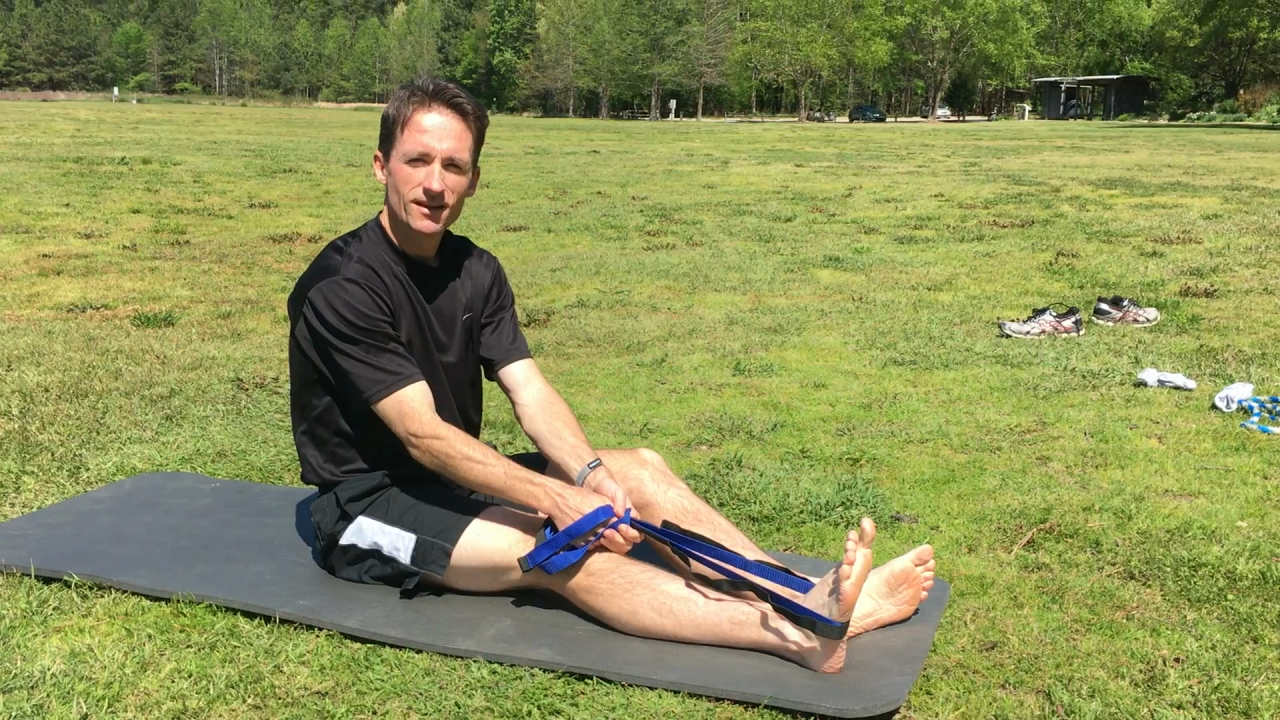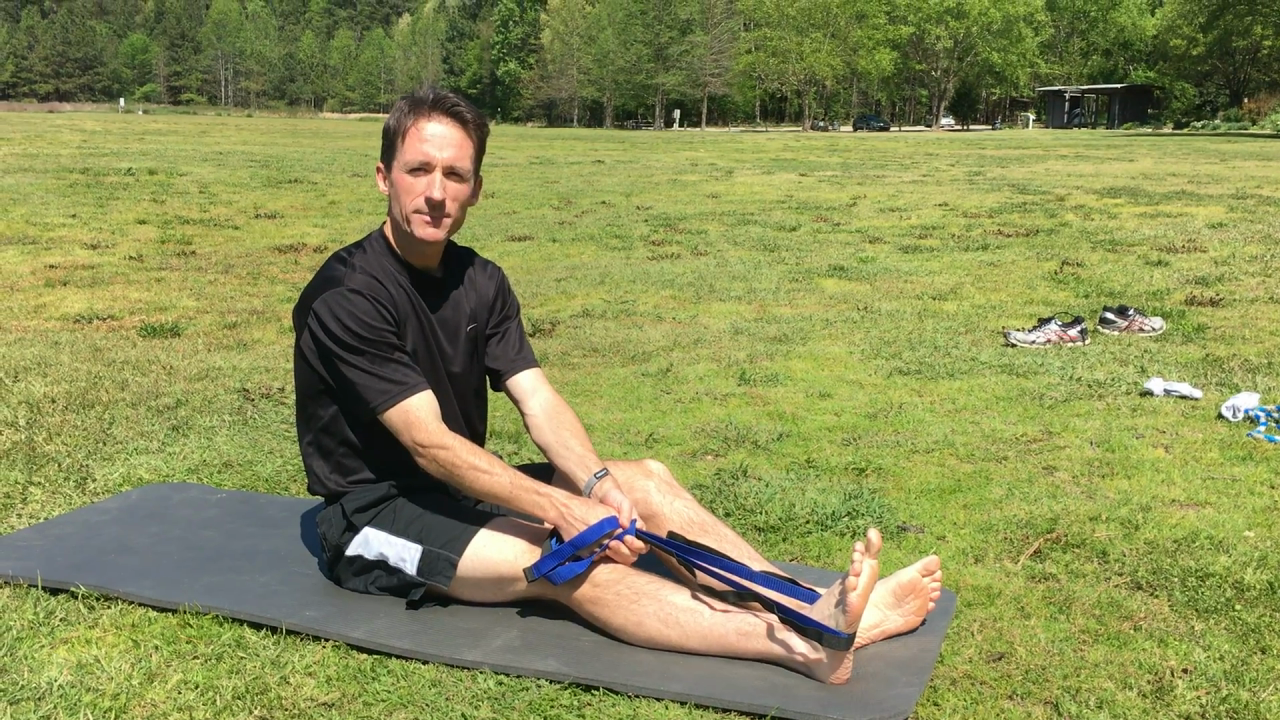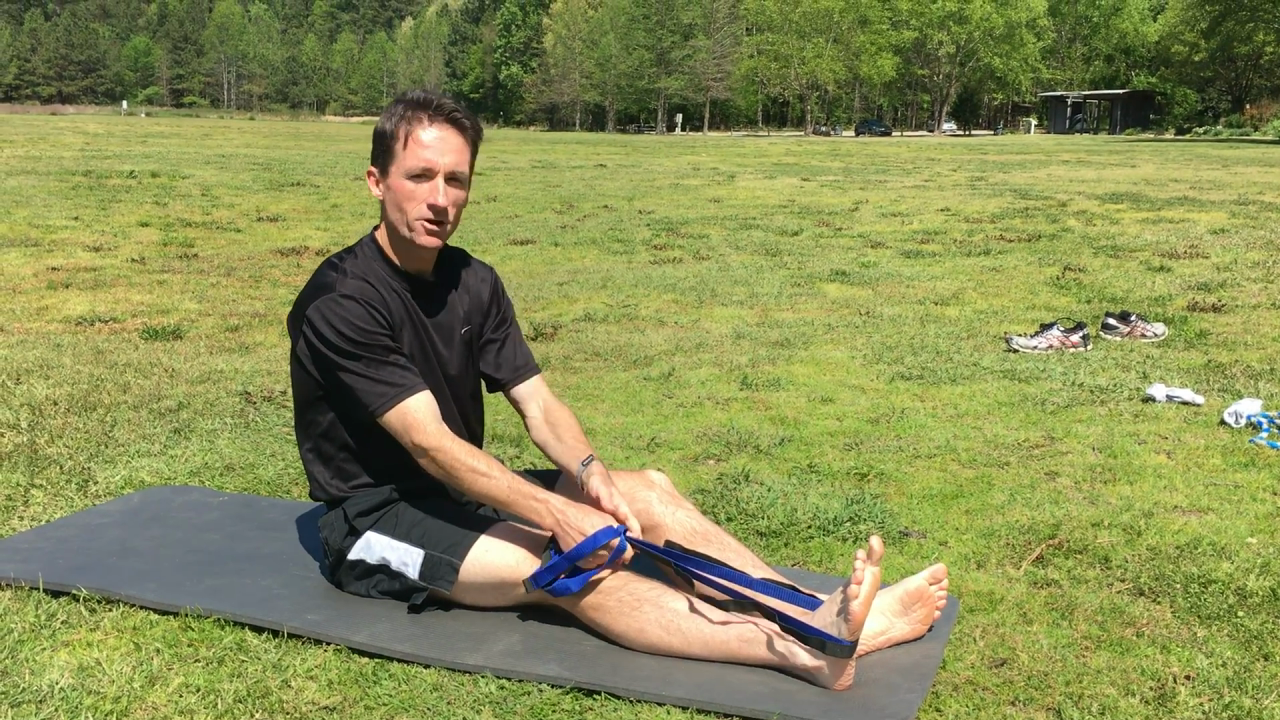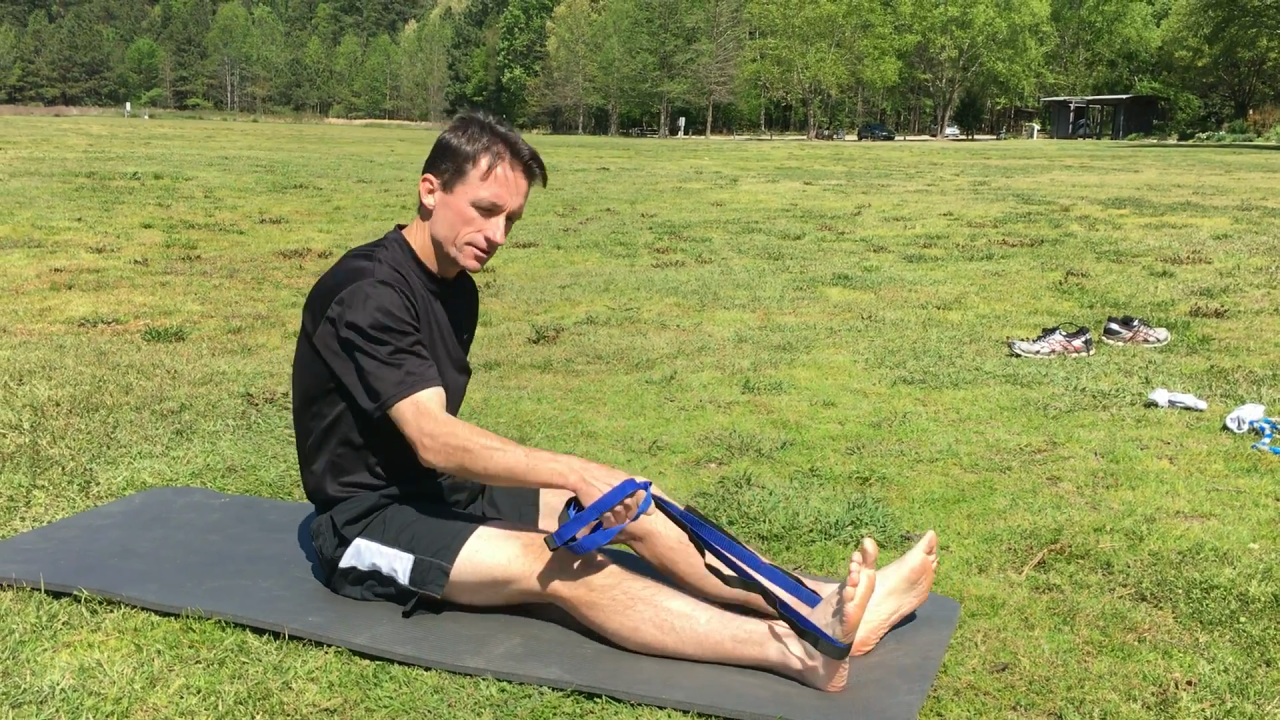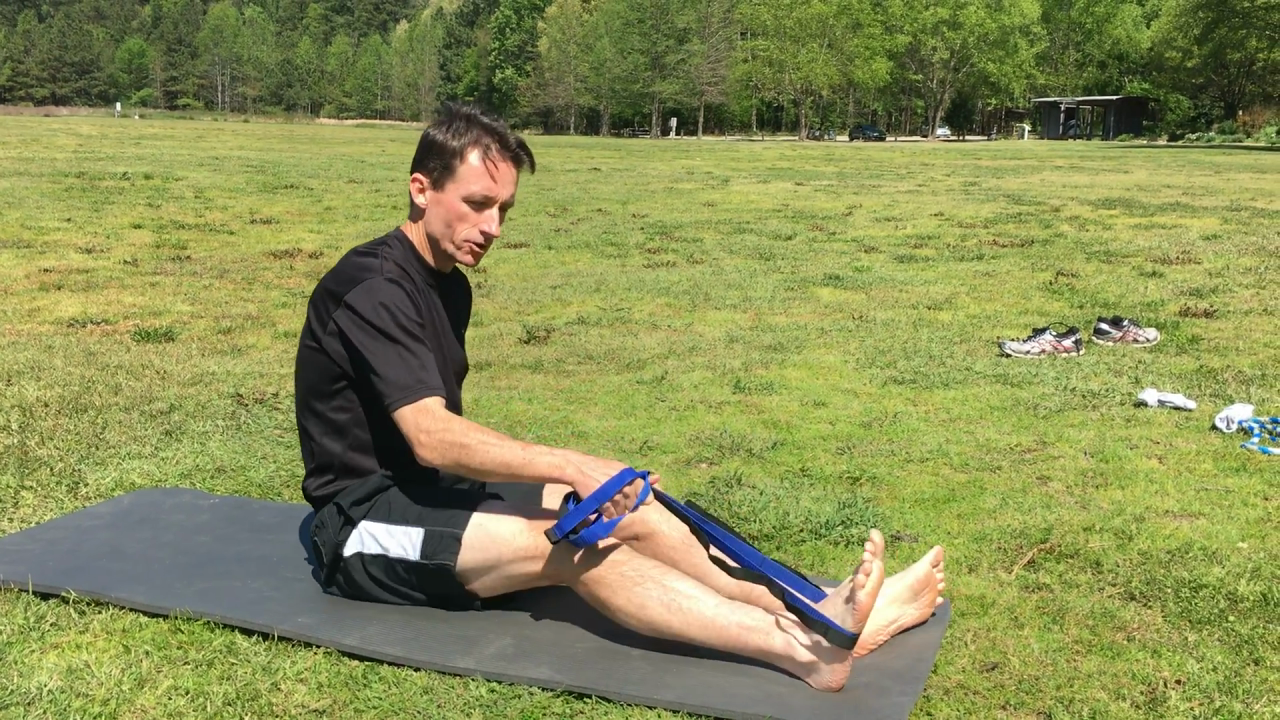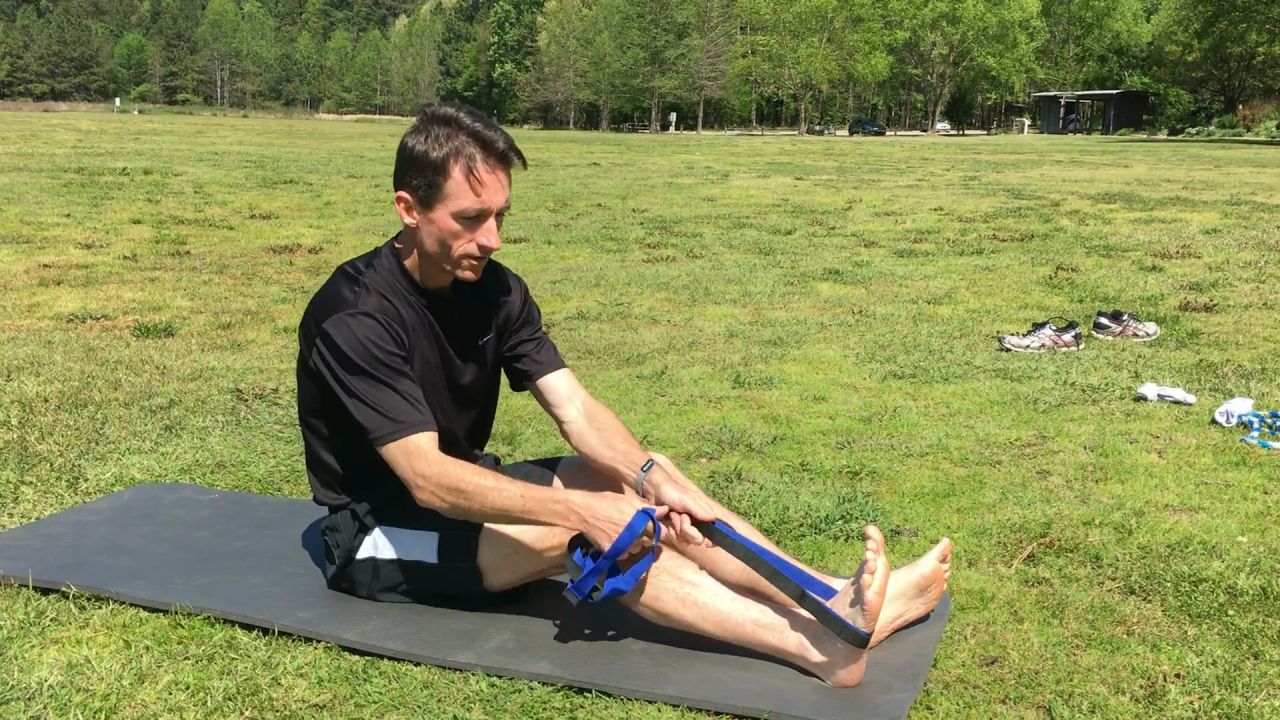
dt=0.7s
person 1, frame 1
left shoulder: (475, 271)
right shoulder: (342, 284)
left elbow: (531, 391)
right elbow: (423, 434)
left wrist: (589, 473)
right wrist: (557, 500)
left hip: (453, 476)
right hip: (370, 504)
left knee: (639, 469)
left ankle: (806, 601)
right ankle: (797, 635)
person 1, frame 2
left shoulder: (480, 282)
right shoulder: (347, 295)
left elbow: (538, 400)
right elbow: (430, 444)
left wrist: (595, 483)
right wrist: (562, 509)
left hip: (459, 486)
right hip: (375, 515)
left knee: (645, 479)
left ankle: (811, 610)
right ankle: (804, 647)
person 1, frame 3
left shoulder: (473, 282)
right shoulder: (341, 301)
left elbow: (536, 400)
right elbow: (430, 444)
left wrist: (591, 473)
right wrist: (558, 515)
left hip: (458, 490)
right hip: (375, 521)
left knee: (649, 493)
left ankle: (815, 619)
right ankle: (805, 654)
person 1, frame 4
left shoulder: (455, 289)
right shoulder: (372, 290)
right elbow: (432, 439)
right wrist: (574, 476)
left hip: (436, 491)
right hip: (366, 523)
left knee: (628, 508)
right knee: (559, 568)
left ankle: (816, 609)
right ankle: (795, 653)
person 1, frame 5
left shoulder: (447, 285)
right shoulder: (373, 287)
right elbow: (431, 439)
right wrist: (569, 466)
left hip: (426, 496)
right hip: (364, 526)
left knee: (630, 506)
right knee: (571, 543)
left ankle: (816, 613)
right ankle: (799, 648)
person 1, frame 6
left shoulder: (496, 289)
right shoulder: (355, 315)
left elbow: (575, 409)
right elbow: (427, 479)
left wrist: (649, 479)
right wrist: (583, 512)
left hip: (452, 495)
right hip: (375, 532)
left knee: (641, 478)
right knee: (581, 523)
left ankle: (829, 602)
right ankle: (814, 644)
